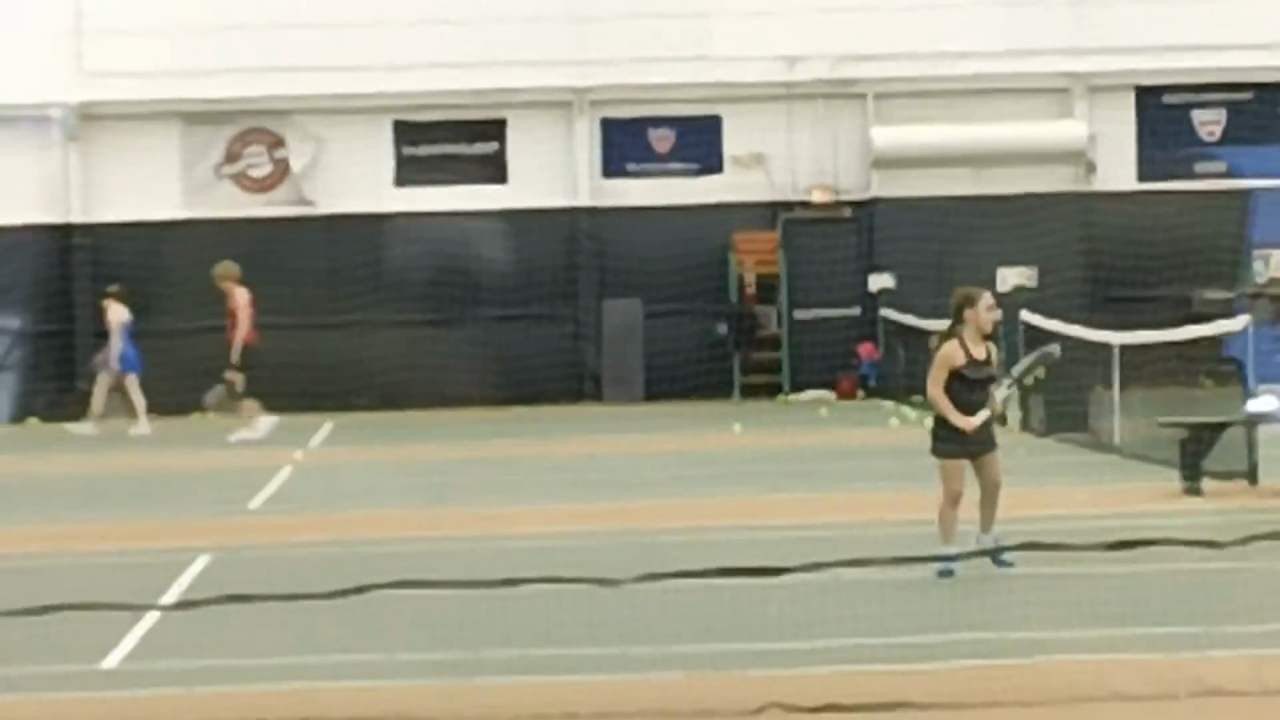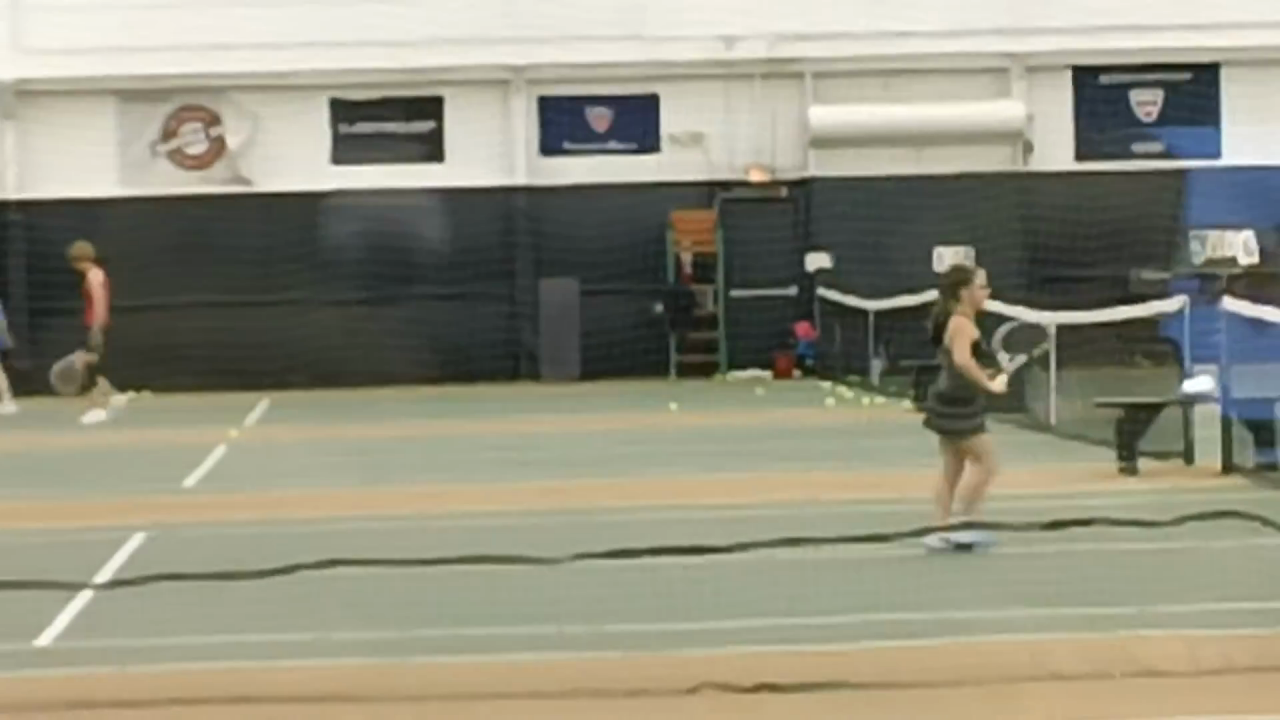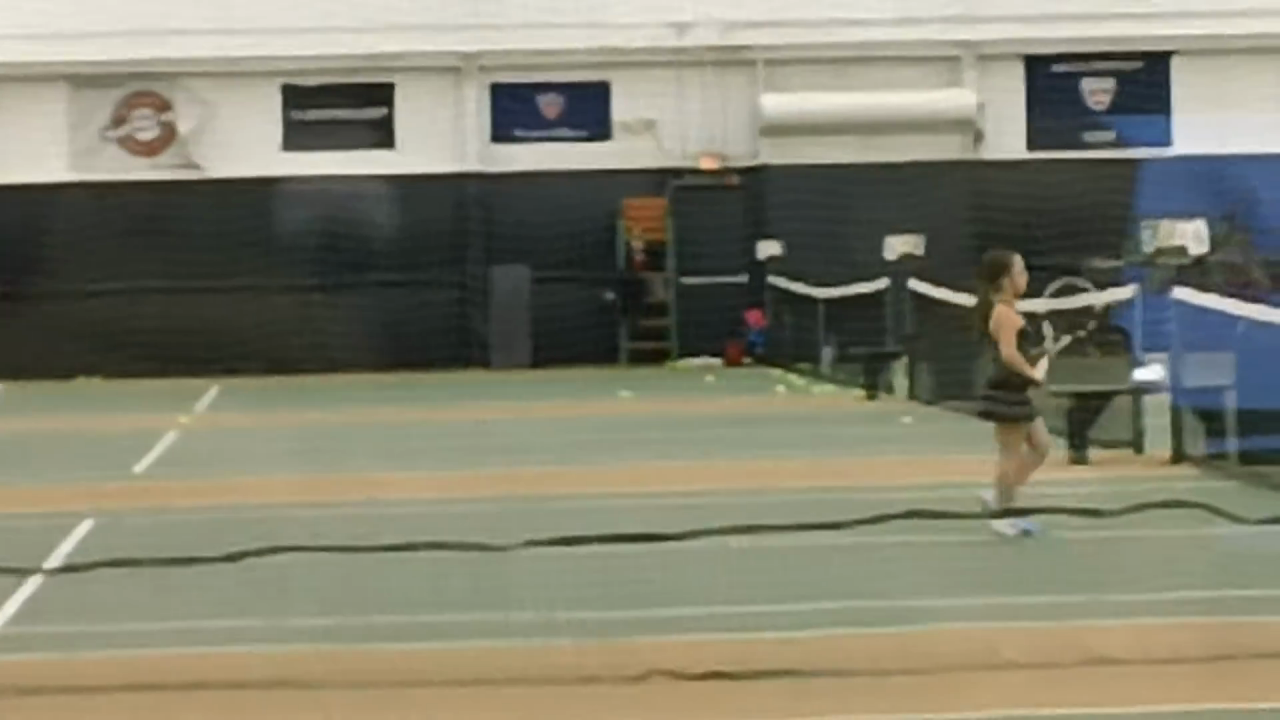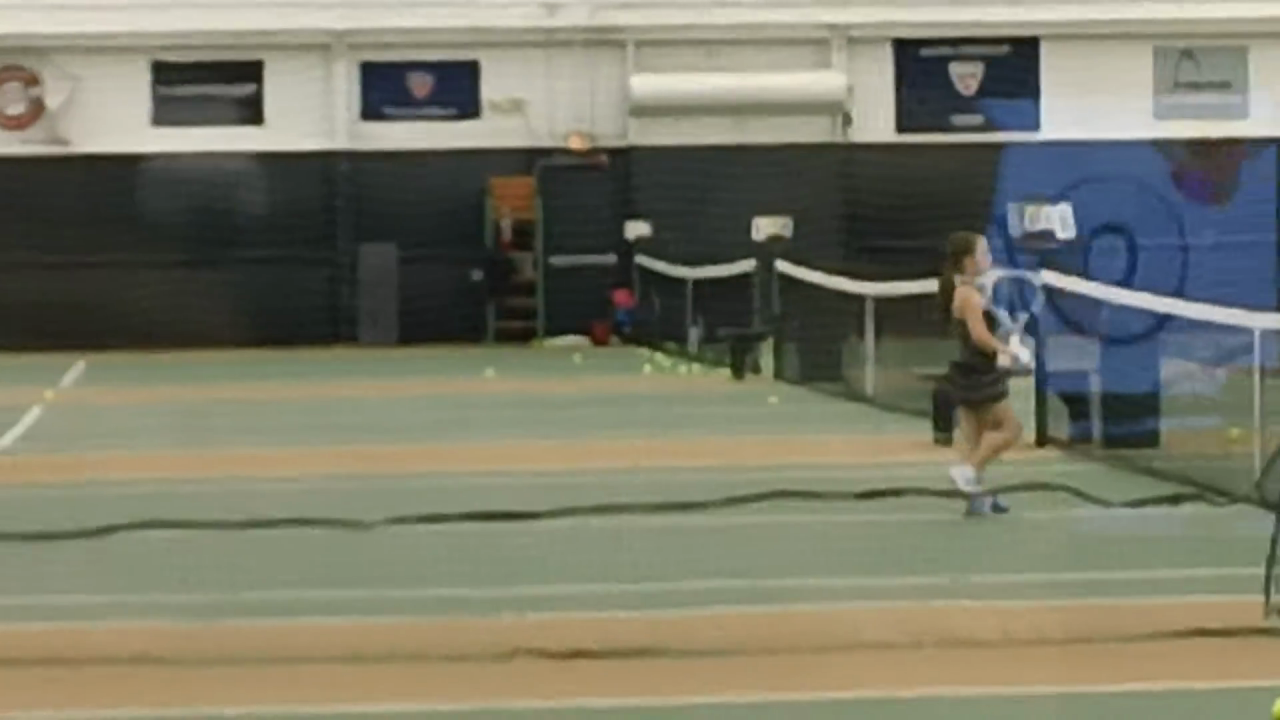
dt=0.5s
person 1, frame 1
left shoulder: (991, 350)
right shoulder: (951, 350)
right elbow: (933, 390)
left wrist: (996, 403)
right wrist: (957, 419)
left hip: (981, 428)
right hip: (953, 432)
left knee: (993, 484)
right knee: (954, 493)
left ankle: (987, 539)
right ankle: (948, 555)
person 1, frame 2
left shoulder: (955, 323)
right shoulder: (962, 324)
right elbow: (962, 361)
left wrist: (987, 375)
right wrist: (989, 384)
left hip: (949, 405)
right hip: (958, 408)
left knee: (953, 470)
right knee: (986, 464)
left ankle: (942, 531)
right ankle: (961, 523)
person 1, frame 3
left shoulder: (1002, 311)
right shoulder: (1004, 313)
right elbow: (1008, 354)
left wrist: (1035, 360)
right wrist: (1033, 372)
left hip: (1011, 393)
right hip: (1008, 393)
left knee: (1041, 447)
right knee: (1012, 456)
left ankle: (997, 497)
right ankle: (1006, 516)
person 1, frame 4
left shoulder: (961, 293)
right shoulder: (969, 296)
right elbow: (980, 336)
left wrist: (1001, 346)
right wrist: (1007, 351)
left hip: (967, 373)
right hip: (976, 375)
left knee: (972, 436)
right knee: (1010, 427)
left ankle: (978, 498)
right ankle: (967, 471)
